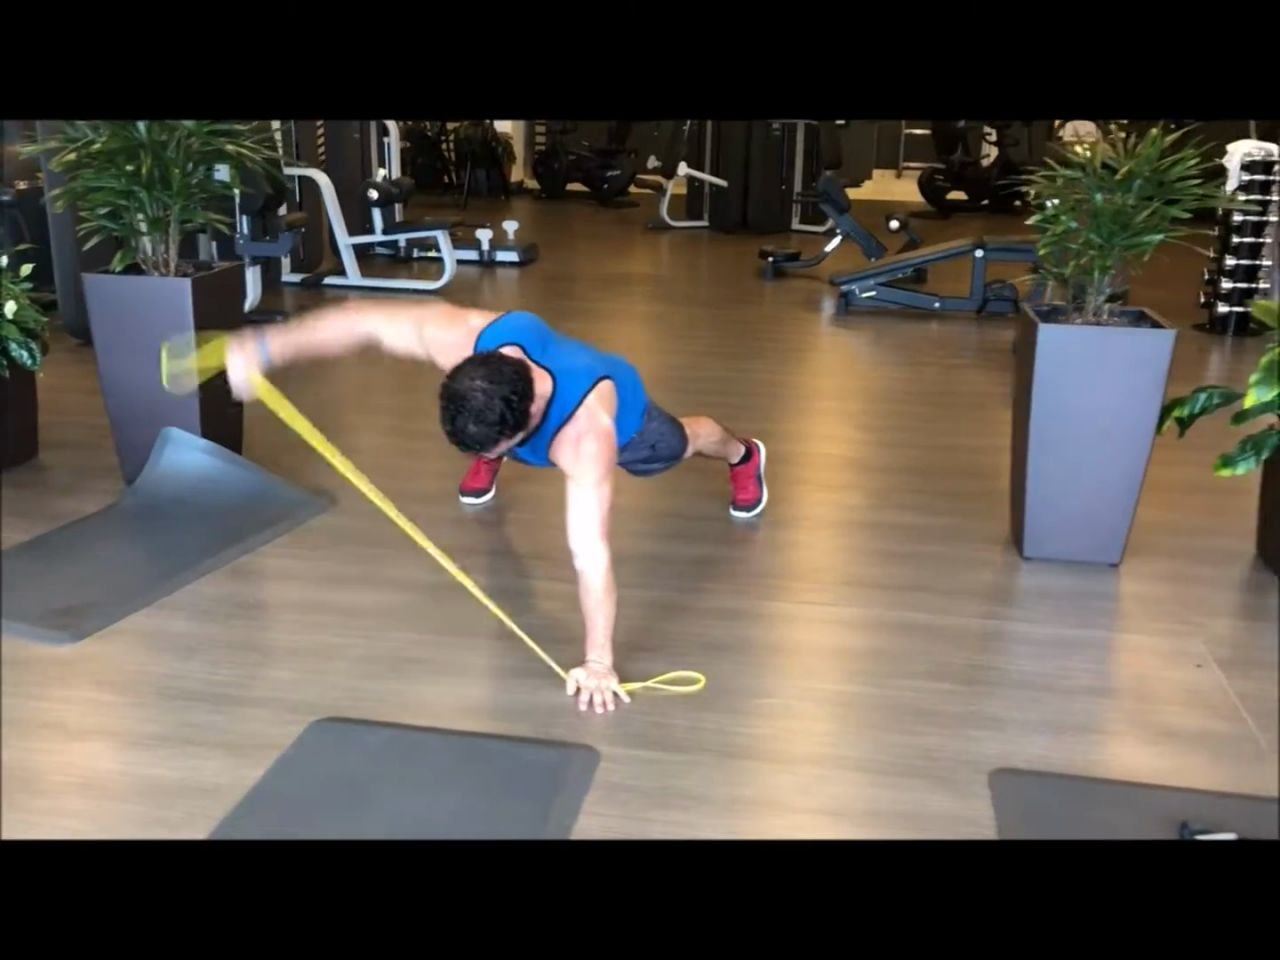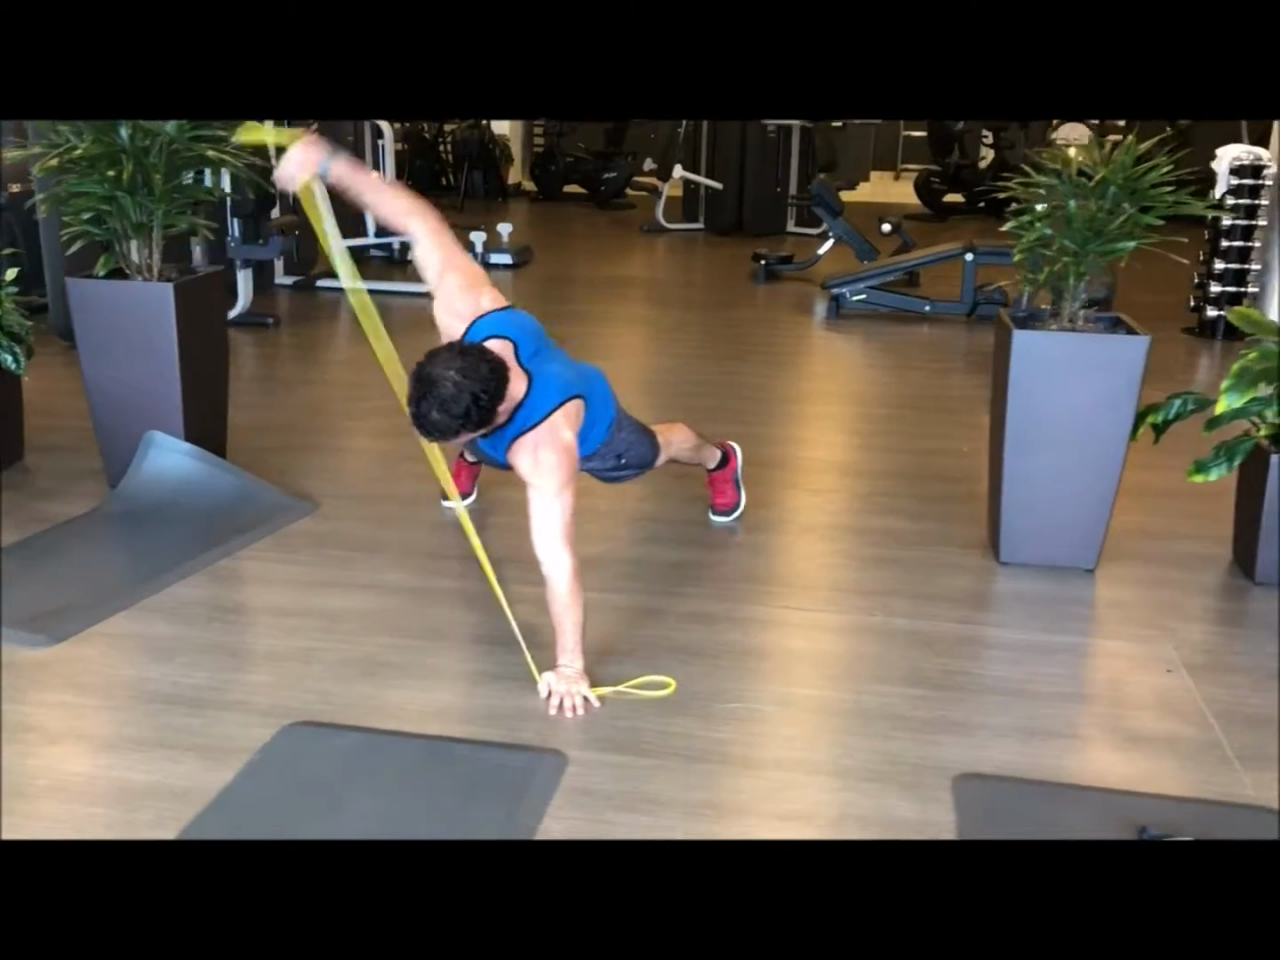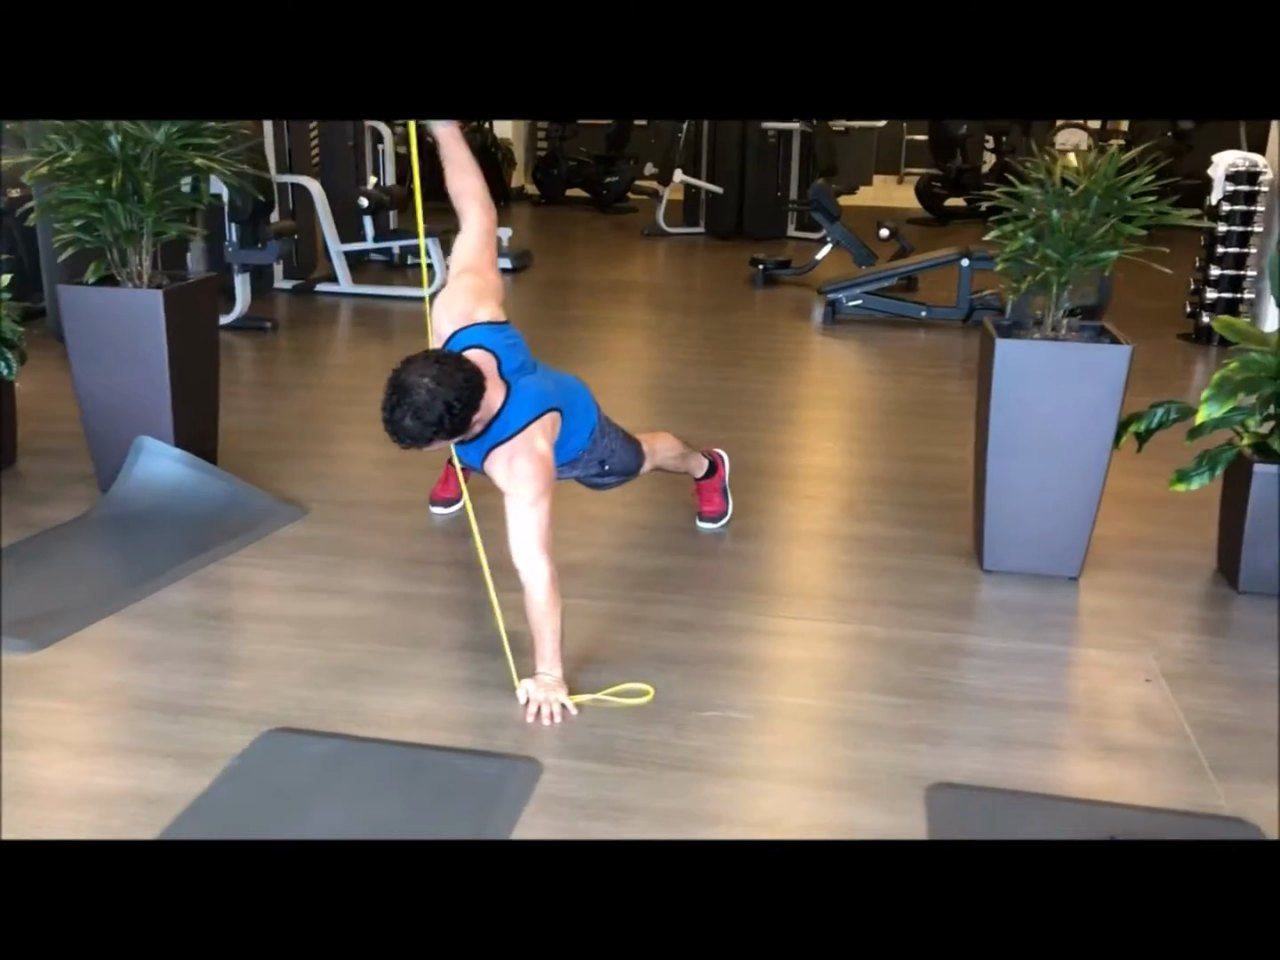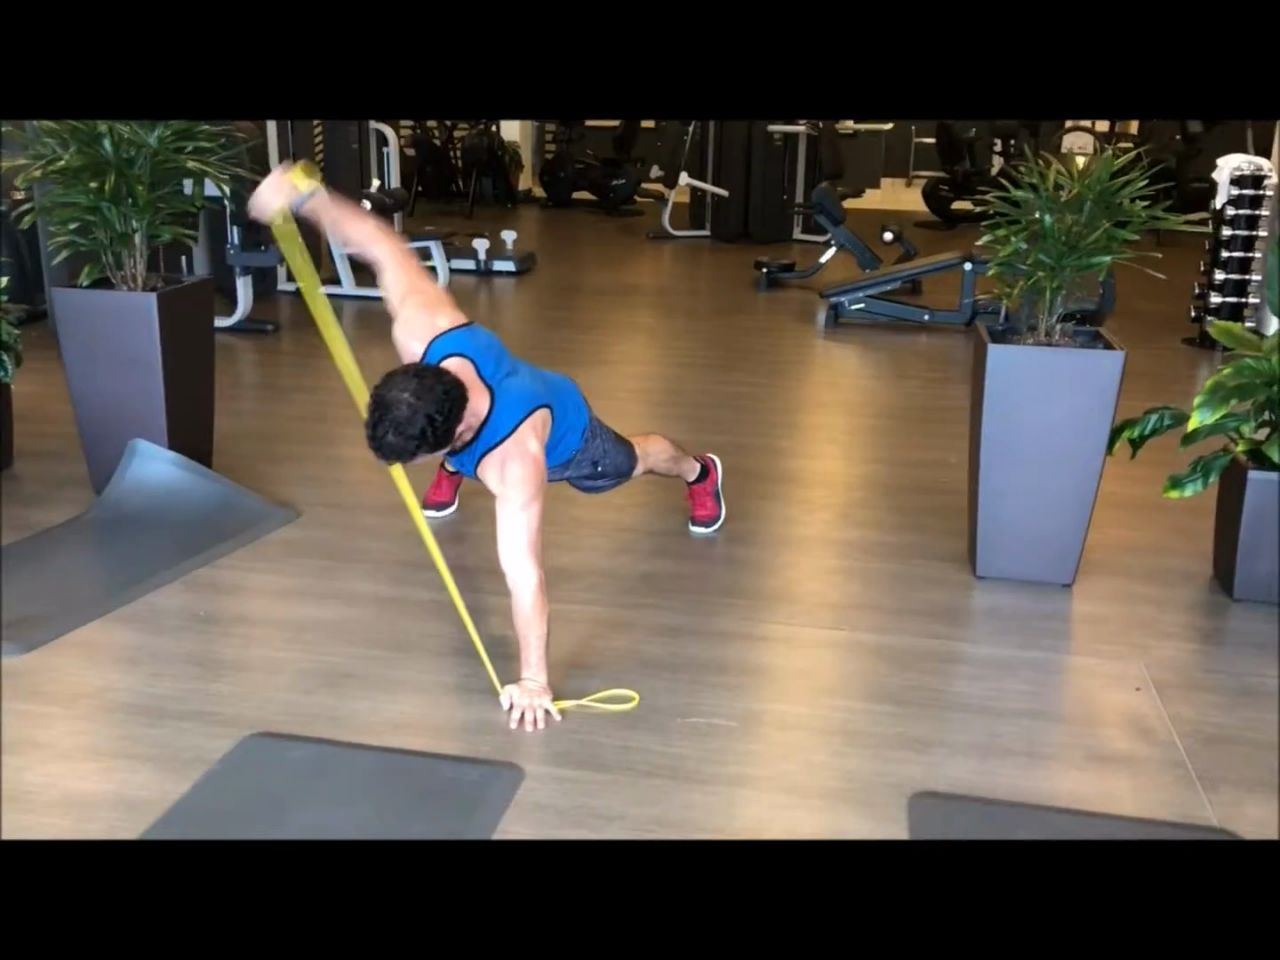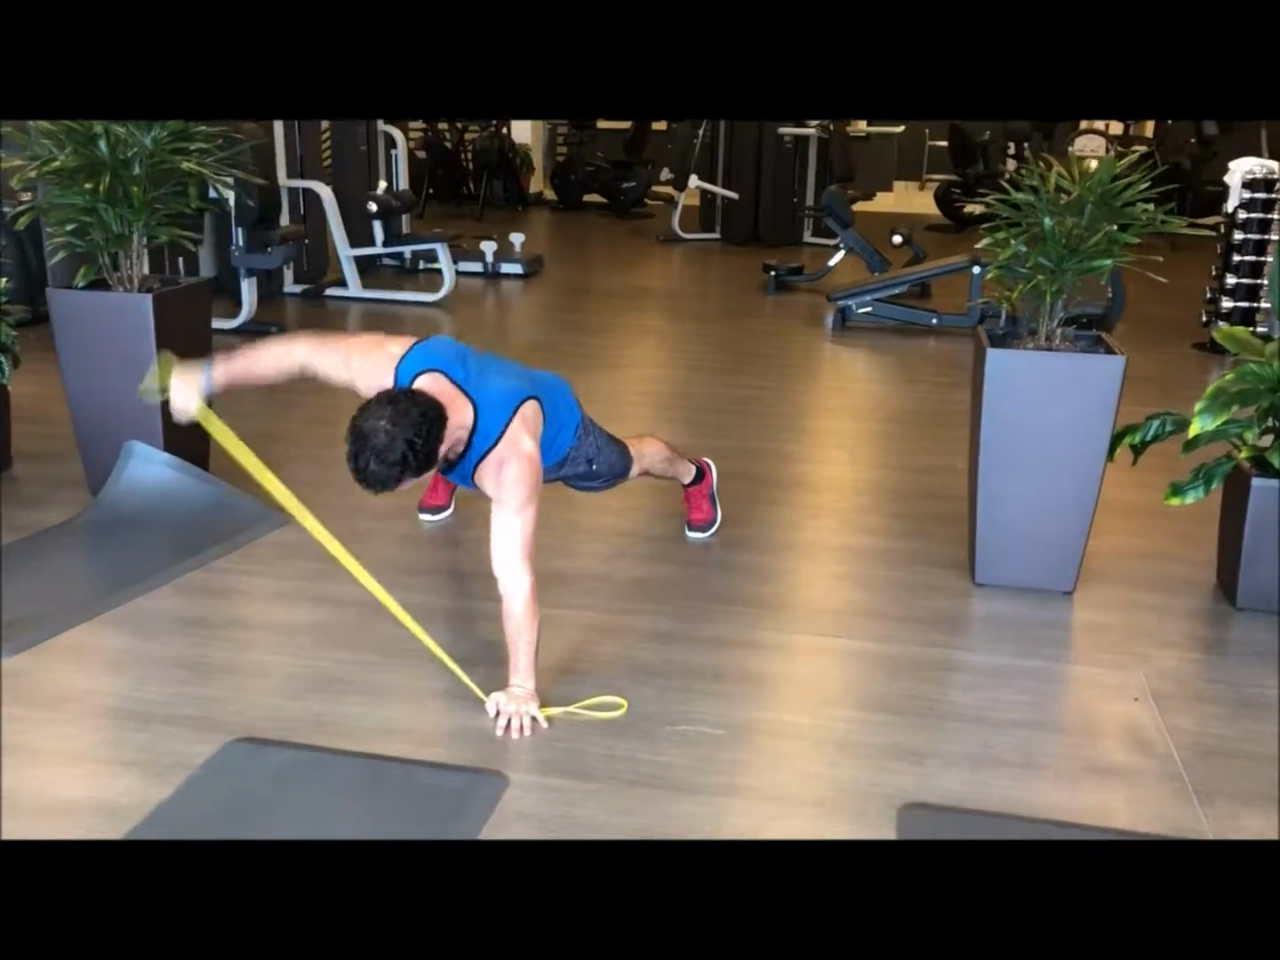
dt=0.2s
person 1, frame 1
left shoulder: (589, 426)
right shoulder: (480, 341)
left elbow: (591, 552)
right elbow: (367, 324)
left wrist: (599, 664)
right wrist: (267, 347)
left hip: (622, 414)
left knee: (678, 445)
right knee: (490, 462)
left ankle: (741, 452)
right ankle: (491, 461)
person 1, frame 2
left shoulder: (545, 441)
right shoulder: (480, 319)
left elbow: (556, 559)
right elbow: (421, 226)
left wrist: (571, 669)
right wrist: (325, 160)
left hip: (589, 430)
left knee: (652, 455)
right knee: (469, 454)
left ankle: (718, 457)
right ankle: (480, 460)
person 1, frame 3
left shoulder: (523, 455)
right shoulder: (463, 324)
left elbow: (534, 571)
right elbow: (477, 221)
left wrist: (551, 677)
right wrist: (444, 128)
left hip: (579, 442)
left knee: (648, 458)
right knee: (462, 456)
left ankle: (708, 468)
right ankle: (462, 471)
person 1, frame 4
left shoulder: (510, 460)
right shoulder: (436, 340)
left elbow: (522, 576)
right elbow: (385, 250)
left wrist: (535, 684)
right wrist: (305, 196)
left hip: (567, 443)
left knee: (630, 464)
right knee: (453, 466)
left ankle: (697, 472)
right ankle: (452, 477)
person 1, frame 5
left shoulder: (509, 459)
right shoulder: (397, 368)
left elbow: (514, 581)
right elbow: (303, 353)
left wrist: (521, 688)
right wrist: (210, 375)
left hip: (559, 439)
right hip: (495, 395)
left knee: (625, 463)
right knee: (441, 482)
left ankle: (693, 473)
right ankle: (448, 485)
